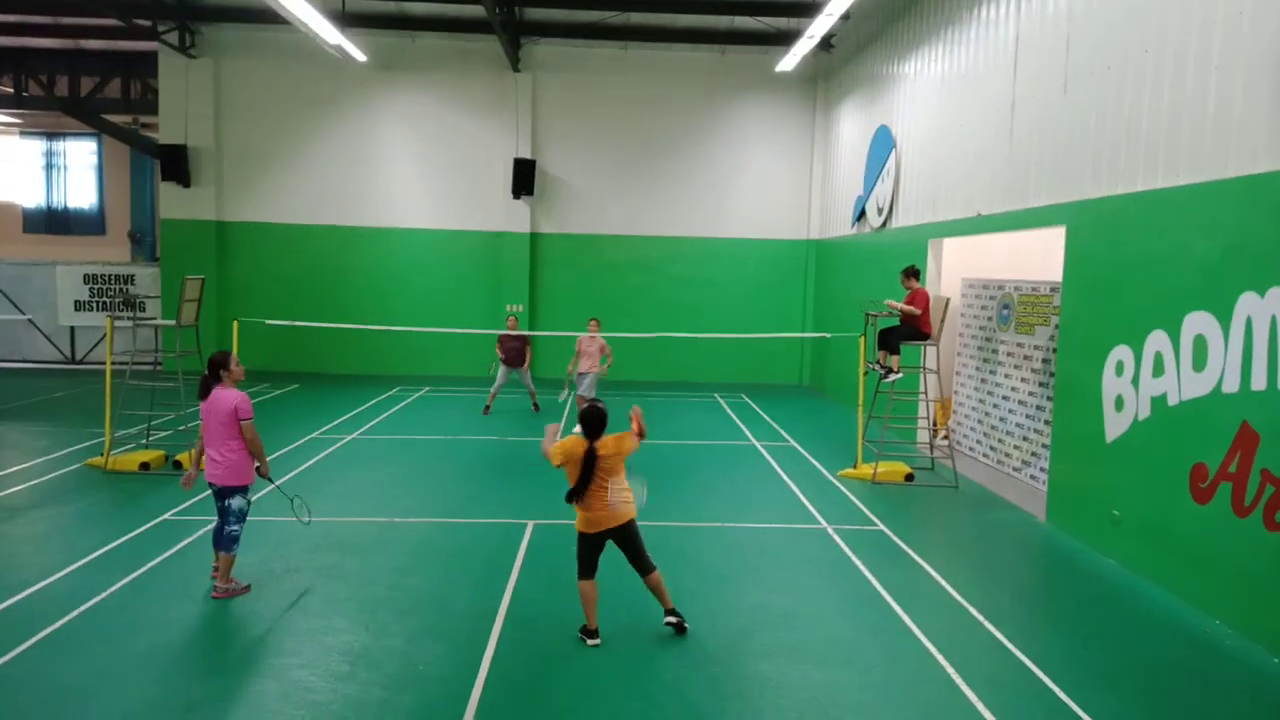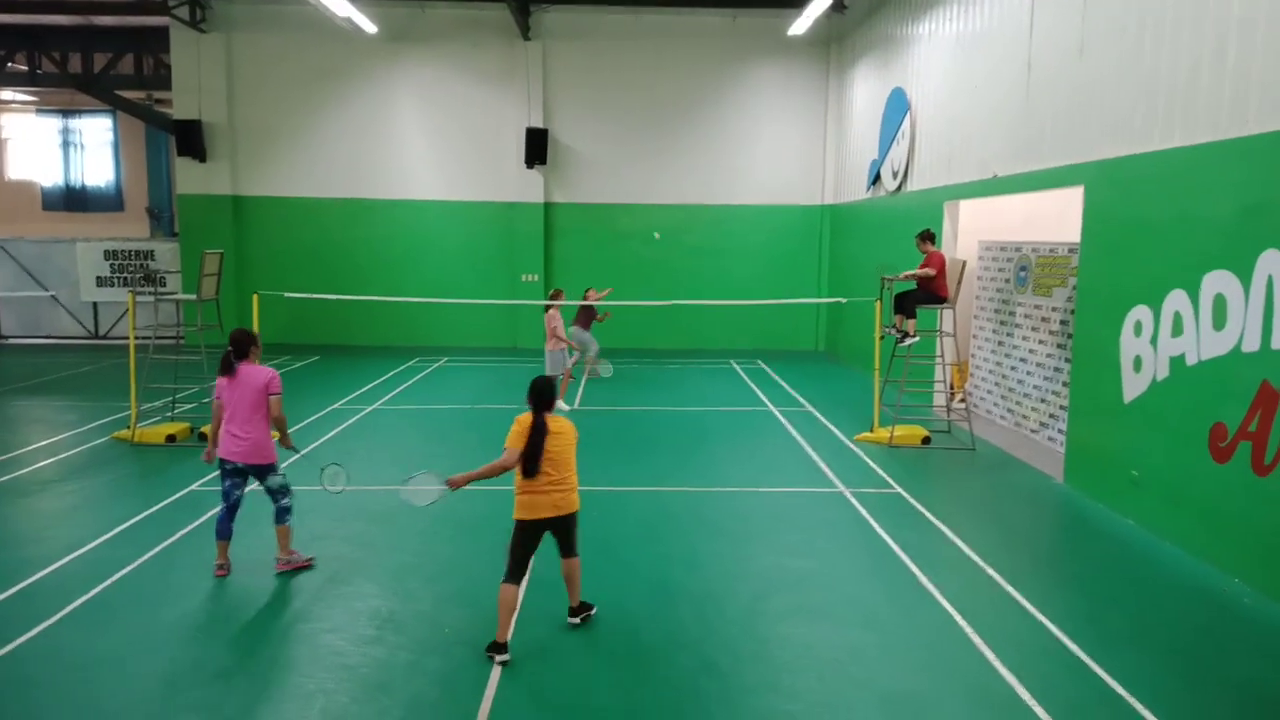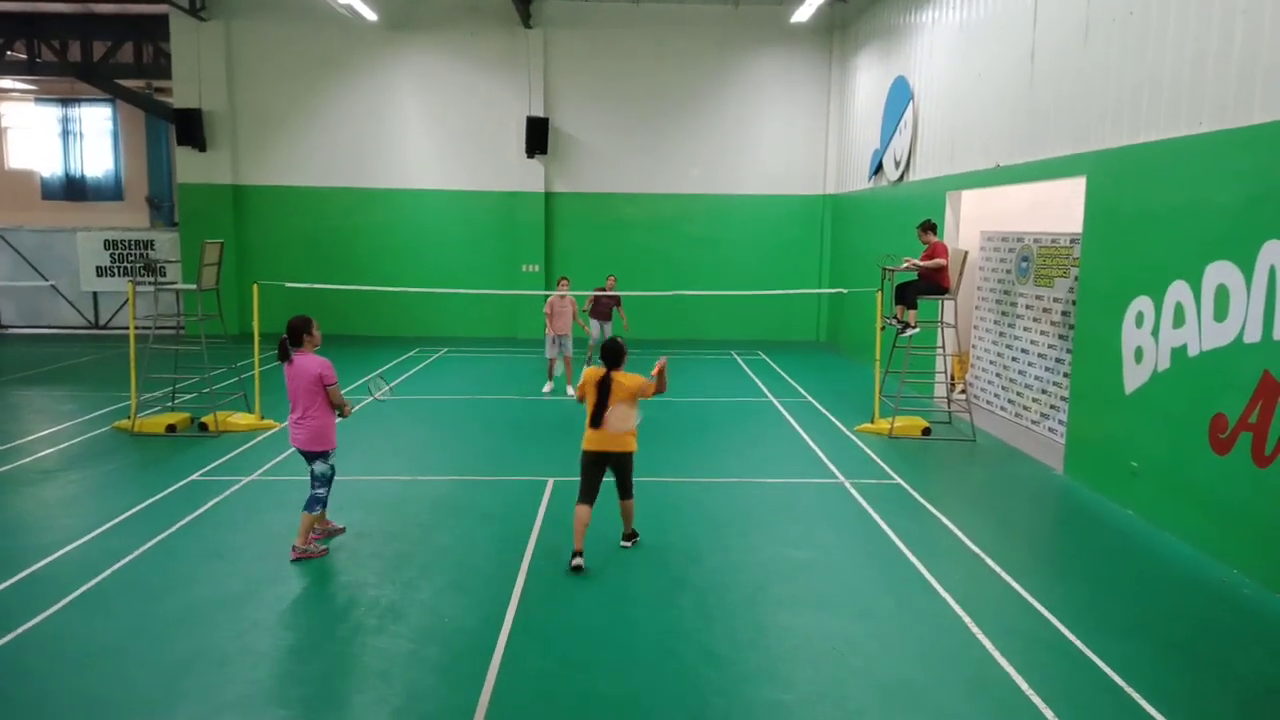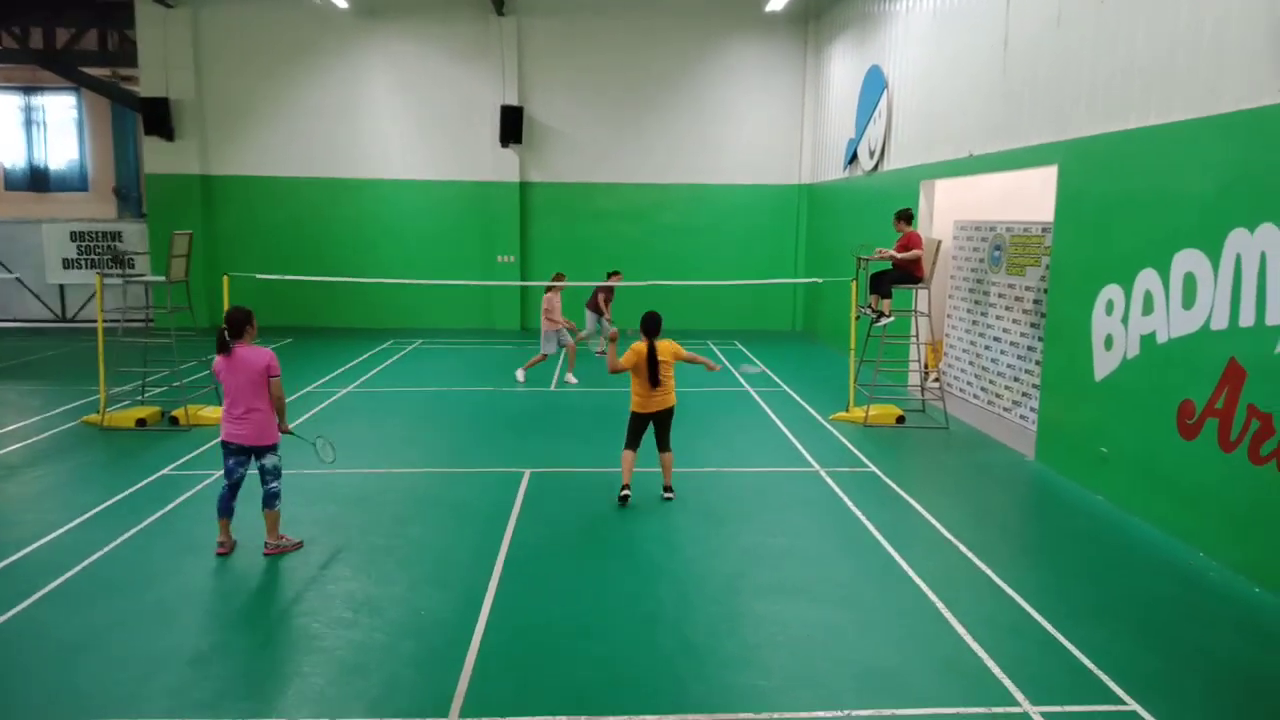
dt=1s
person 1, frame 1
left shoulder: (208, 399)
right shoulder: (240, 398)
left elbow: (202, 437)
right elbow: (250, 438)
left wrist: (195, 467)
right wrist: (263, 463)
left hip: (214, 474)
right hip: (237, 475)
left knee: (223, 521)
right knee: (234, 526)
left ankle: (218, 566)
right ankle: (223, 584)
person 1, frame 2
left shoulder: (224, 378)
right shoulder: (269, 375)
left elbow: (216, 416)
right elbow: (277, 414)
left wrist: (211, 446)
right wrist: (286, 437)
left hip: (229, 454)
right hip: (260, 453)
left knee: (229, 506)
right knee: (282, 499)
left ankle: (222, 561)
right ankle: (285, 556)
person 1, frame 3
left shoulder: (289, 364)
right shoulder: (322, 364)
right elbow: (336, 400)
left wrist: (340, 405)
right wrist: (343, 409)
left hip: (299, 435)
right hip: (319, 437)
left knee: (322, 479)
right knee: (319, 488)
left ankle: (321, 525)
right ankle: (302, 545)
person 1, frame 4
left shoulder: (219, 360)
right shoulder: (266, 356)
right elbow: (277, 396)
right wrist: (282, 421)
left hip: (232, 434)
right hip: (264, 434)
left knee: (230, 485)
right knee: (271, 484)
left ankle: (224, 540)
right ankle: (273, 540)
person 2, frame 1
left shoulder: (570, 445)
right shoulder: (615, 444)
left elbow: (549, 453)
right elbow: (640, 435)
left wrist: (551, 433)
right wrist: (638, 420)
left hip: (590, 524)
right hip: (622, 518)
left knee: (586, 574)
right knee: (644, 566)
left ankle: (591, 630)
right ankle: (670, 613)
person 2, frame 2
left shoulder: (524, 423)
right shoulder: (568, 427)
left elbow: (507, 463)
left wrist: (465, 478)
left hip: (531, 510)
right hip: (566, 506)
left knee: (513, 575)
right knee: (569, 552)
left ankle: (501, 645)
right ankle: (576, 609)
person 2, frame 3
left shoulder: (591, 375)
right shoulder: (632, 382)
left elbow: (580, 396)
right elbow: (660, 388)
right wrist: (661, 372)
left hip: (593, 446)
right hip: (622, 447)
left knee: (585, 499)
right knee: (625, 490)
left ankle: (578, 554)
right ankle: (627, 534)
person 2, frame 4
left shoulder: (637, 349)
right shoulder: (669, 346)
left elbow: (614, 369)
right elbow: (691, 357)
left wrist: (612, 343)
right wrist: (708, 363)
left hip: (641, 407)
right hip: (666, 405)
left knee: (630, 446)
right knee: (664, 445)
left ankle: (626, 486)
right ankle: (668, 488)
